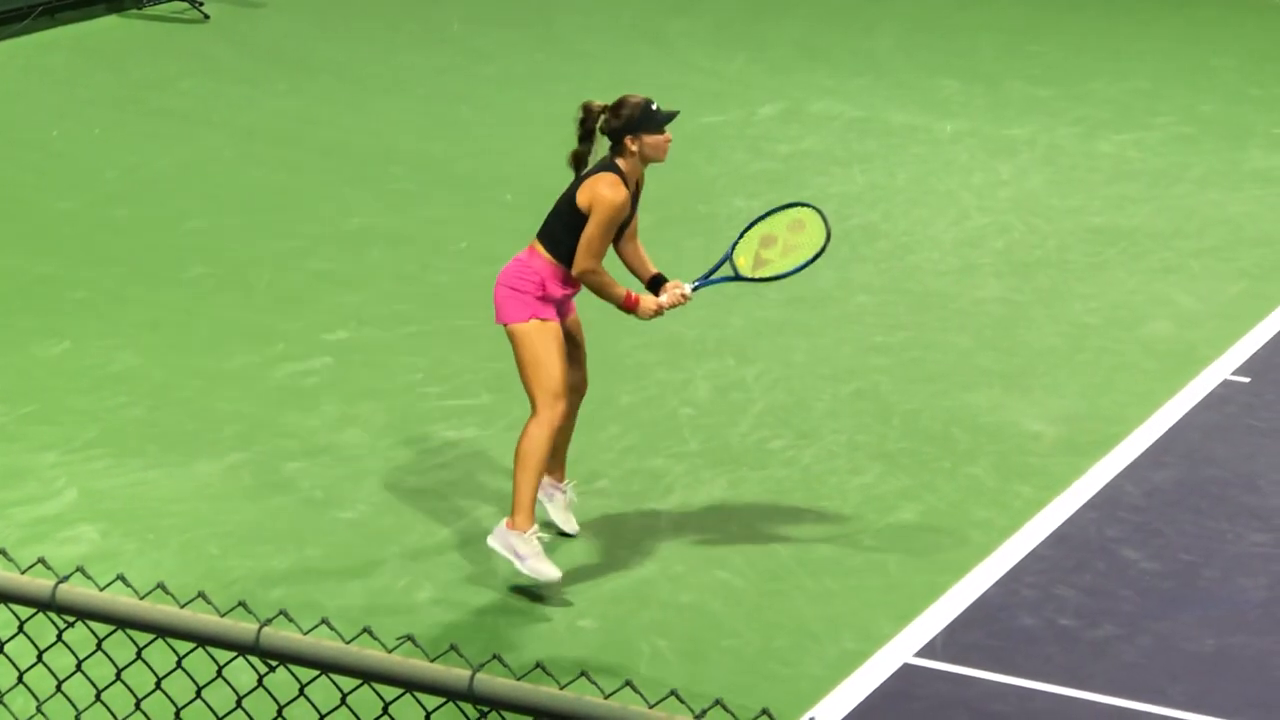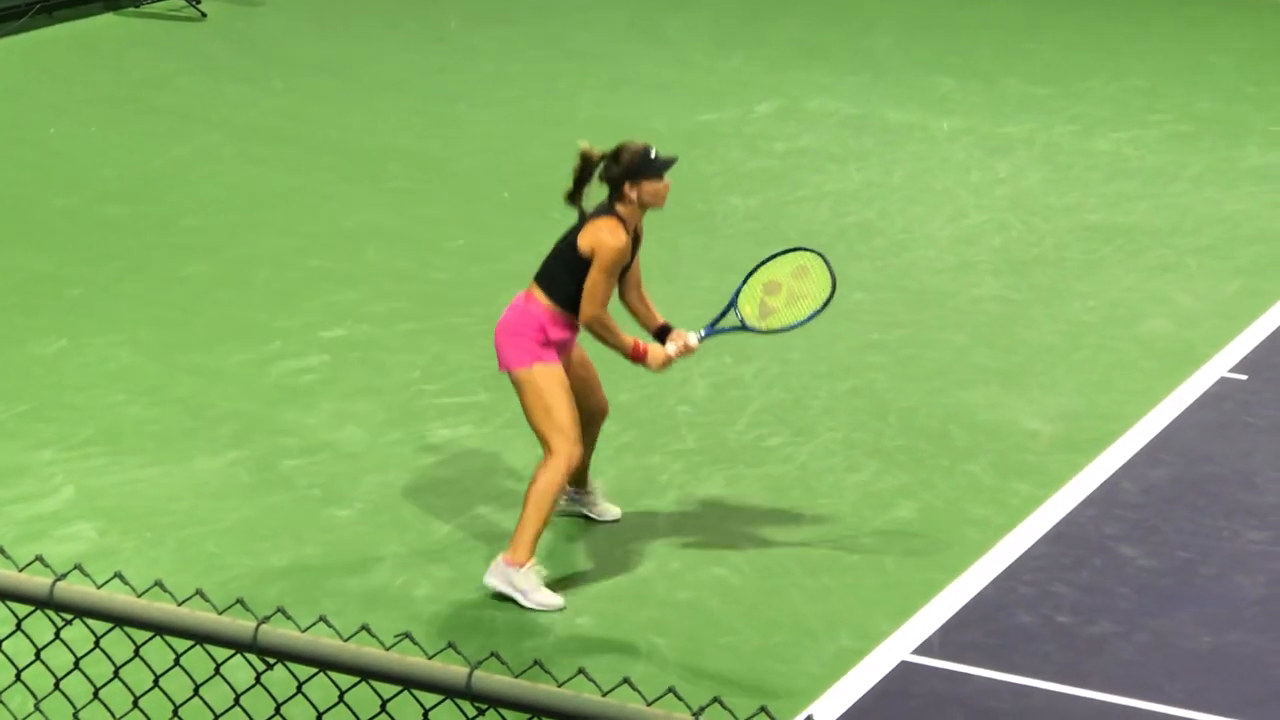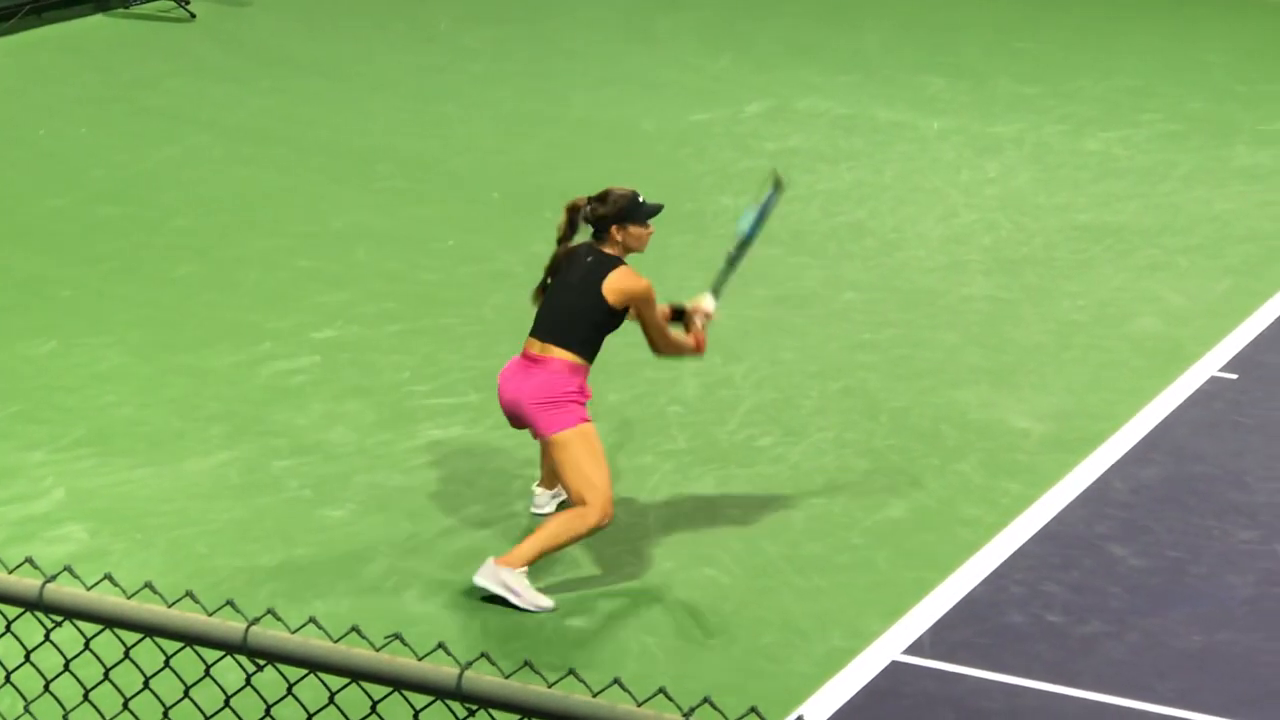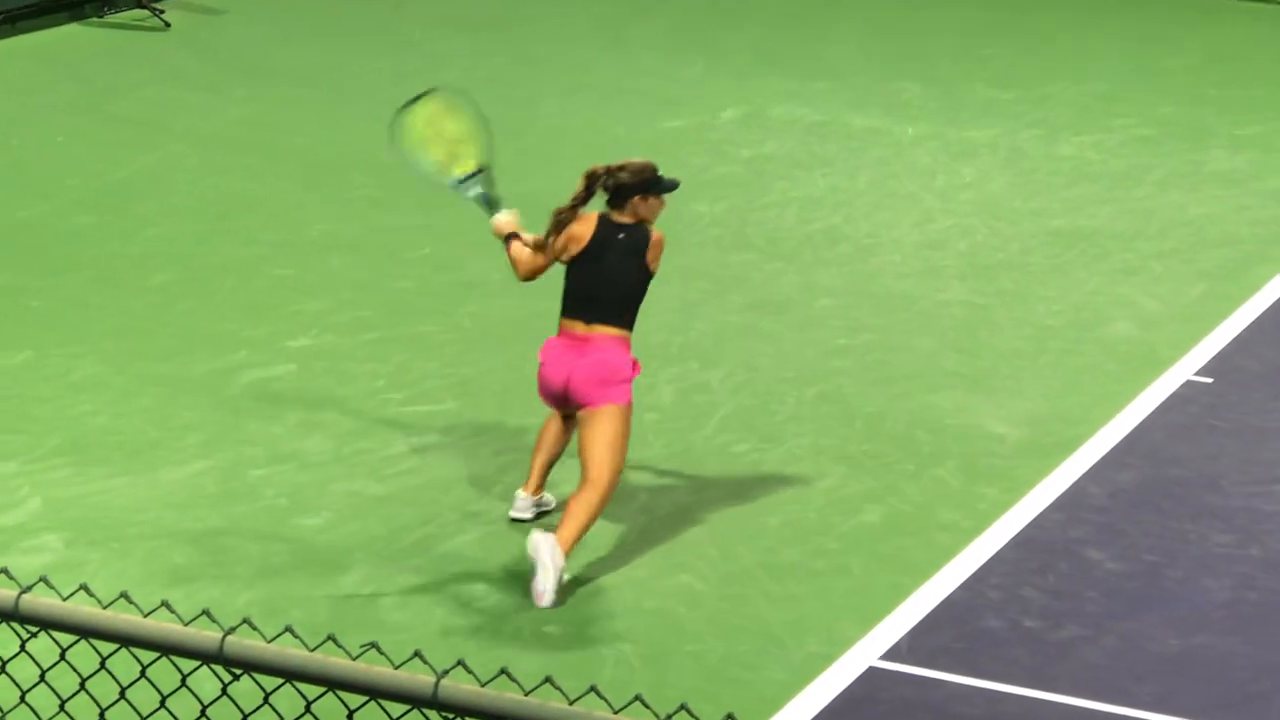
dt=0.2s
person 1, frame 1
left shoulder: (631, 176)
right shoulder: (611, 192)
left elbow: (626, 241)
right elbow: (587, 269)
left wrist: (659, 284)
right wrist: (633, 303)
left hip: (553, 290)
right hip: (528, 290)
left knee: (574, 389)
right knee: (552, 408)
left ankle: (550, 482)
right ankle: (517, 530)
person 1, frame 2
left shoulder: (624, 224)
right shoulder: (612, 237)
left elbow: (631, 291)
right elbow: (592, 316)
left wrist: (665, 334)
right wrist: (641, 352)
left hip: (549, 332)
right hip: (529, 335)
left knee: (595, 412)
right knee: (566, 450)
left ankle: (576, 492)
right ankle: (514, 567)
person 1, frame 3
left shoulder: (574, 252)
right shoulder: (634, 281)
right elbow: (661, 345)
left wrist: (683, 312)
right wrist: (695, 341)
left hip: (517, 378)
right hip: (551, 393)
left knee: (567, 413)
right knee: (597, 508)
left ankle: (548, 491)
right ankle: (504, 568)
person 1, frame 4
left shoulder: (583, 223)
right shoulder: (654, 244)
left elbow: (527, 269)
left wrist: (510, 234)
left hip: (557, 357)
right hip: (607, 367)
left knee: (564, 412)
right knee: (599, 483)
left ankle: (528, 495)
right ankle: (553, 546)
